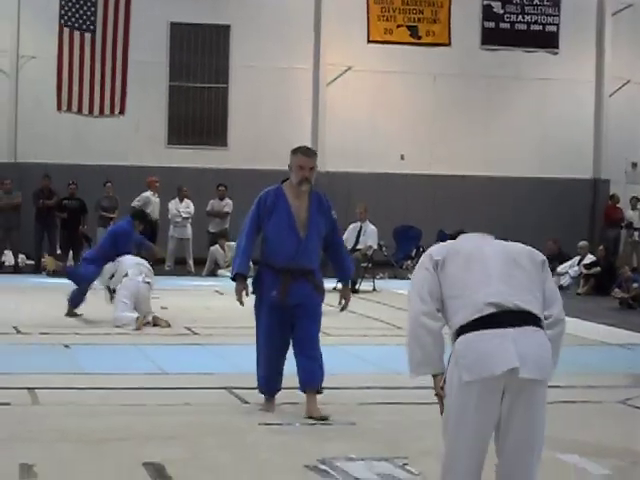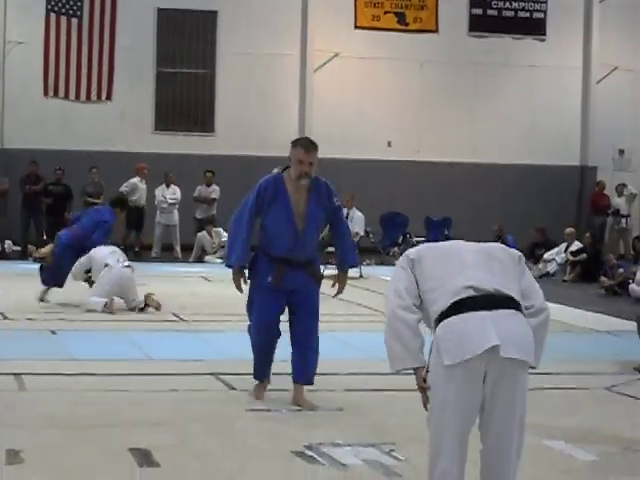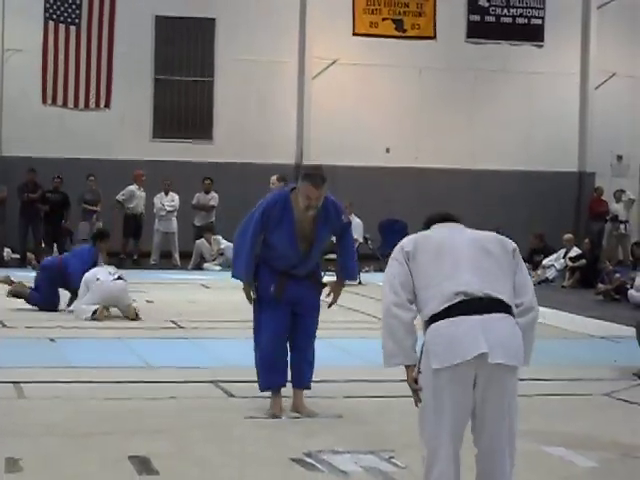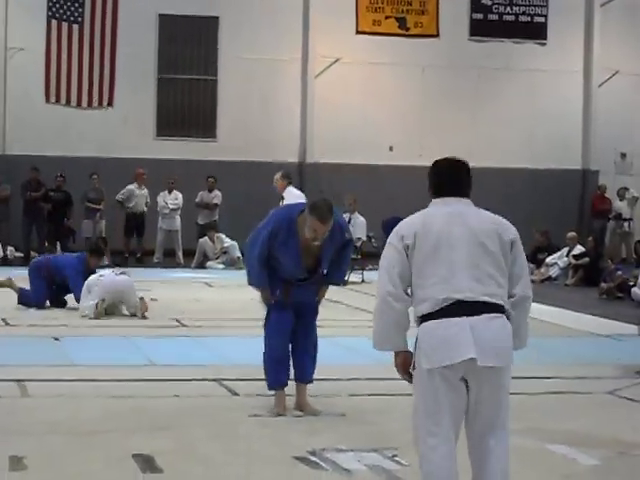
dt=0.2s
person 1, frame 1
left shoulder: (438, 253)
right shoulder: (529, 253)
left elbow: (423, 315)
right elbow: (555, 315)
left wrist: (436, 371)
left hip: (475, 352)
right hip: (532, 348)
left knee: (462, 454)
right knee: (522, 454)
person 1, frame 2
left shoulder: (415, 256)
right shoulder: (504, 252)
left elbow: (400, 312)
right elbow: (538, 309)
left wrist: (417, 366)
right wrist: (528, 360)
left hip: (459, 333)
right hip: (513, 331)
left knee: (447, 437)
right knee: (504, 438)
person 1, frame 3
left shoulder: (410, 245)
right shoulder: (501, 242)
left elbow: (396, 307)
right elbow: (527, 305)
left wrist: (410, 363)
right wrist: (518, 355)
left hip: (449, 337)
right hip: (503, 333)
left knee: (442, 441)
right knee: (497, 440)
person 1, frame 4
left shoulder: (409, 227)
right shoulder: (502, 226)
left elbow: (391, 293)
right elbow: (521, 293)
left wrist: (399, 347)
right wrist: (509, 341)
left hip: (441, 337)
right hip: (493, 333)
left knee: (436, 436)
right knee: (491, 432)
person 2, frame 1
left shoulder: (322, 204)
right shoulder: (268, 199)
left elbow: (335, 245)
right elbow: (247, 237)
left wrist: (345, 282)
right wrist: (240, 276)
left hip: (309, 284)
right hip: (274, 282)
left knee: (309, 344)
right knee: (271, 344)
left ankle: (311, 404)
right ankle: (269, 394)
person 2, frame 2
left shoulder: (324, 191)
right shoulder: (268, 187)
left elbow: (340, 229)
right elbow: (242, 222)
left wrist: (343, 268)
right wrist: (238, 264)
left hip: (306, 272)
right hip: (270, 269)
left knee: (306, 332)
right knee: (263, 327)
left ankle: (299, 391)
right ankle: (262, 379)
person 2, frame 3
left shoulder: (333, 208)
right shoulder: (273, 204)
left elbow: (345, 242)
right elbow: (246, 237)
left wrist: (341, 279)
right wrist: (246, 278)
left hip: (307, 281)
right hip: (272, 279)
left knee: (304, 339)
right knee: (271, 338)
left ankle: (298, 398)
right ankle: (275, 397)
person 2, frame 4
left shoulder: (339, 227)
right shoulder: (279, 221)
left elbow: (344, 251)
right elbow: (254, 251)
left wrist: (330, 282)
right wrist: (262, 286)
left hip: (311, 285)
right hip: (279, 283)
left knee: (305, 336)
right knee: (277, 336)
left ankle: (301, 396)
right ankle: (279, 396)
